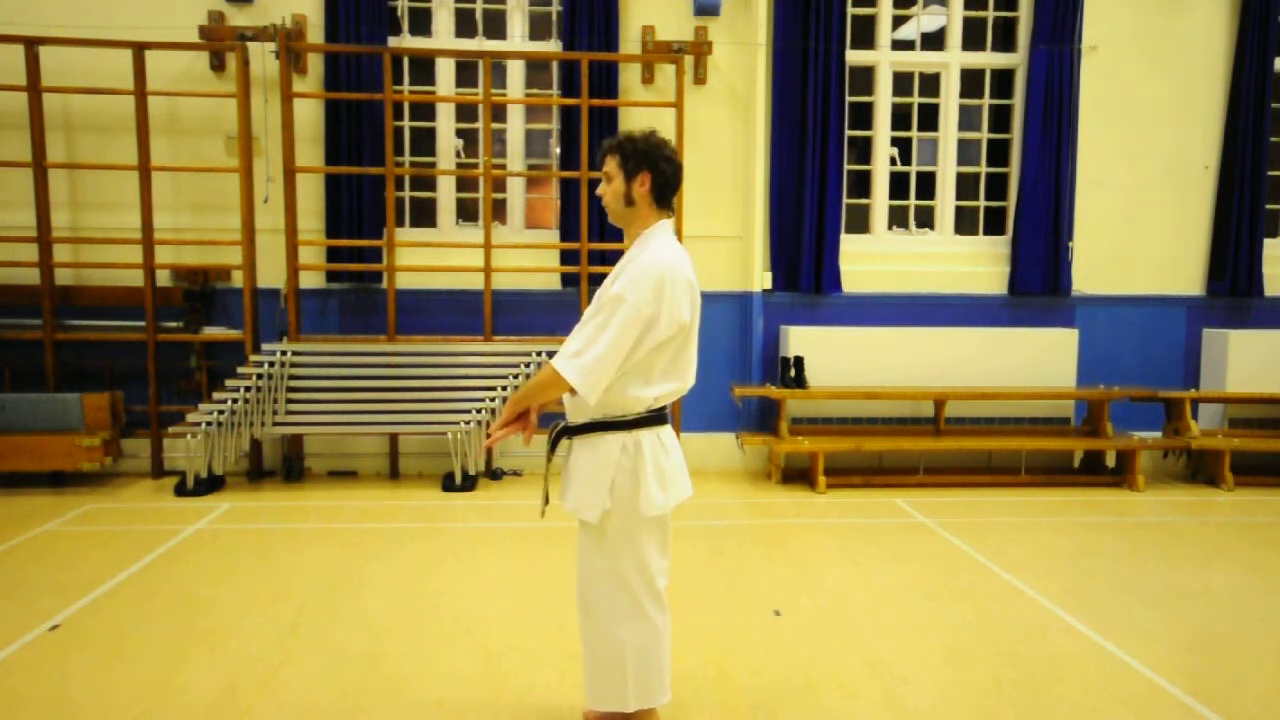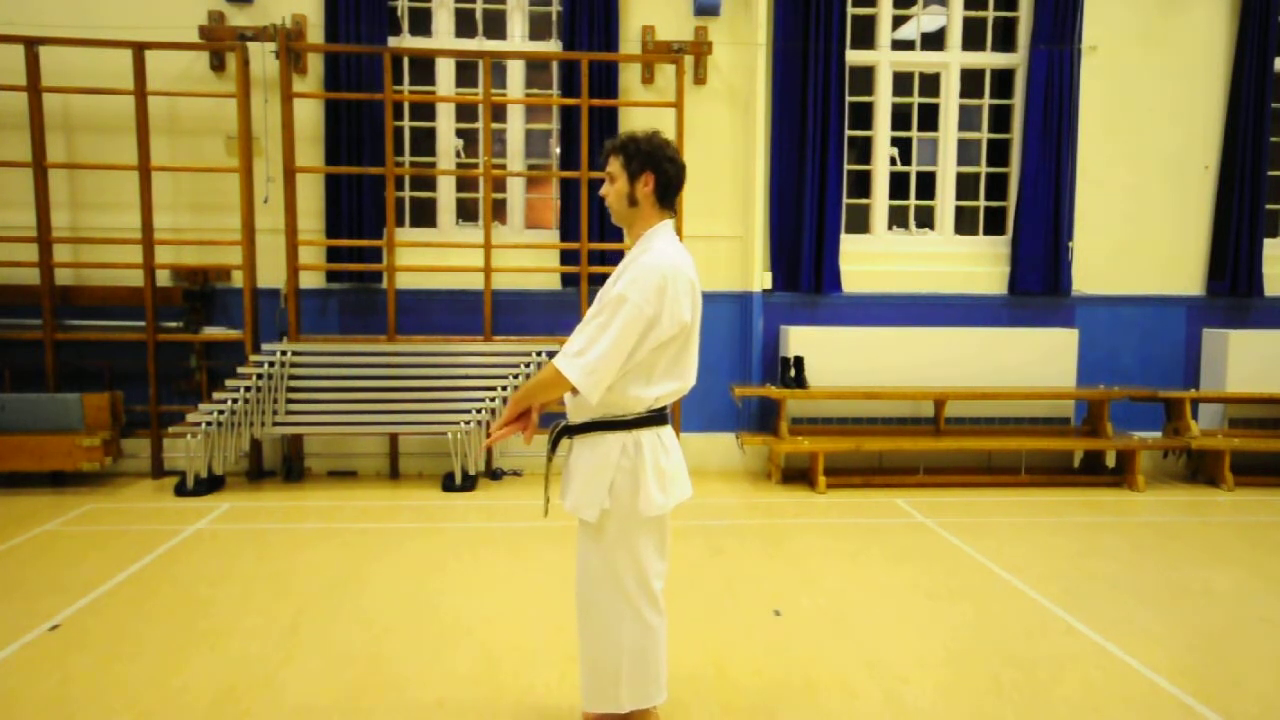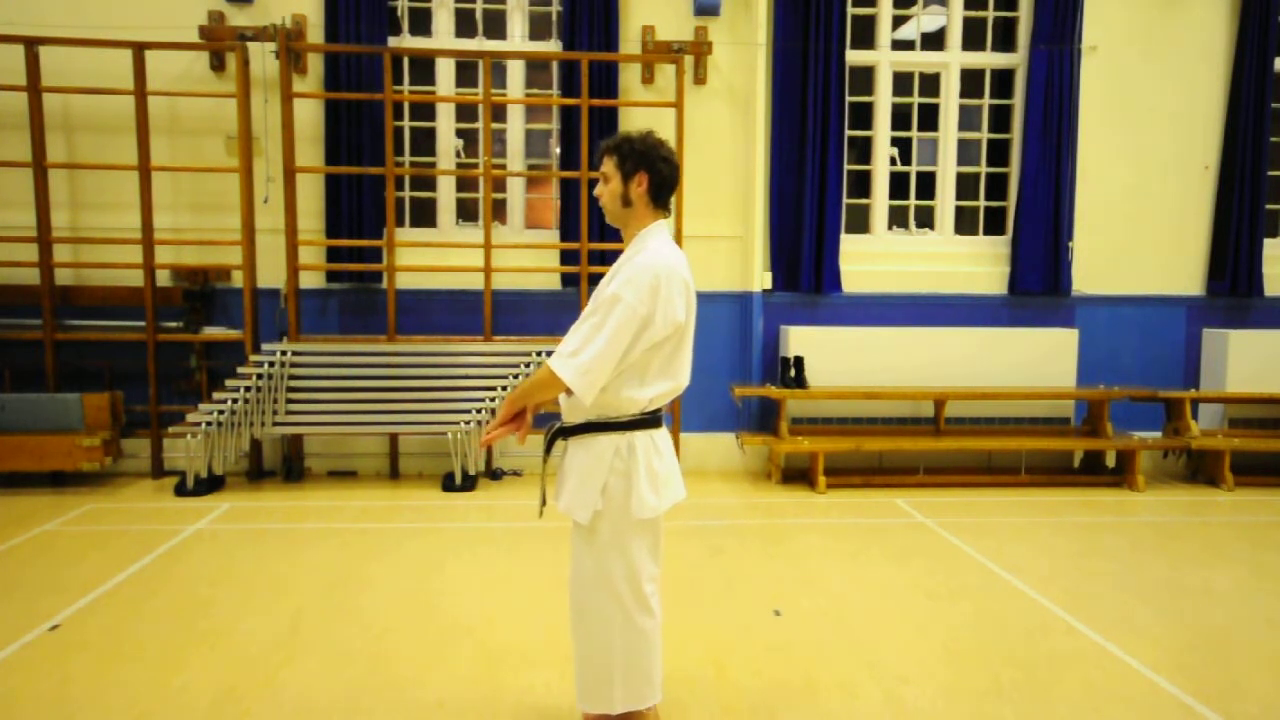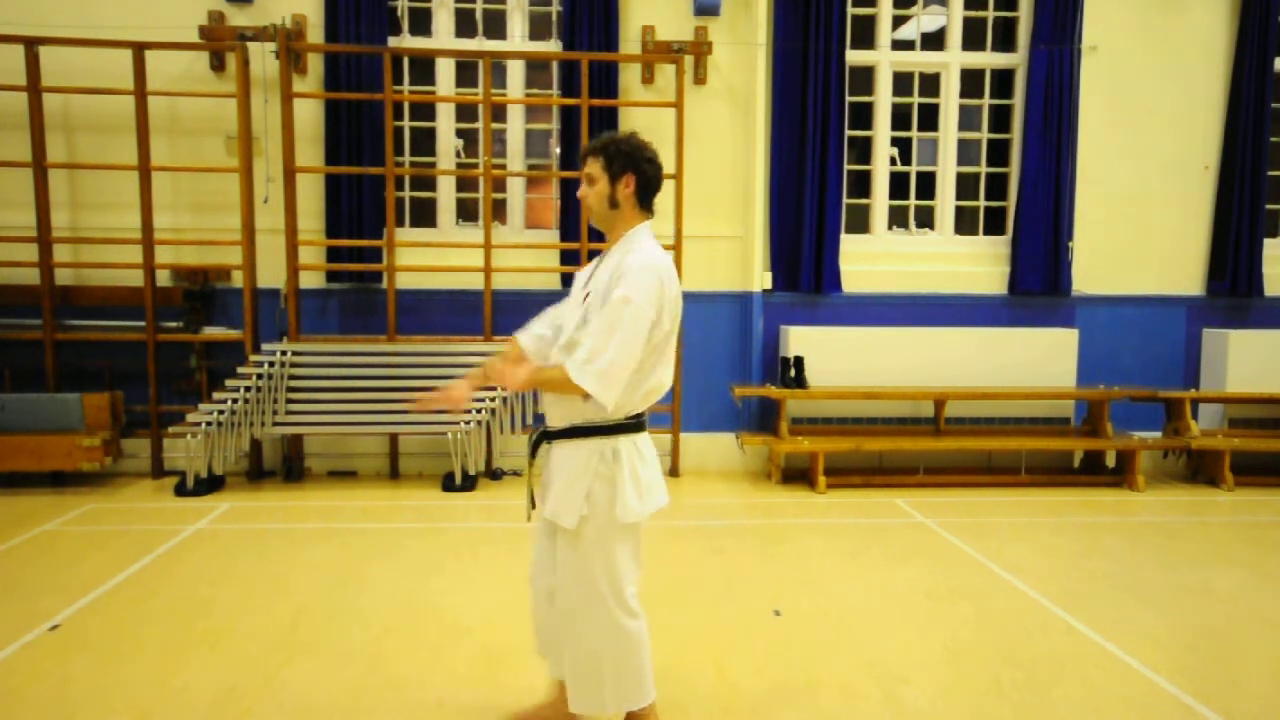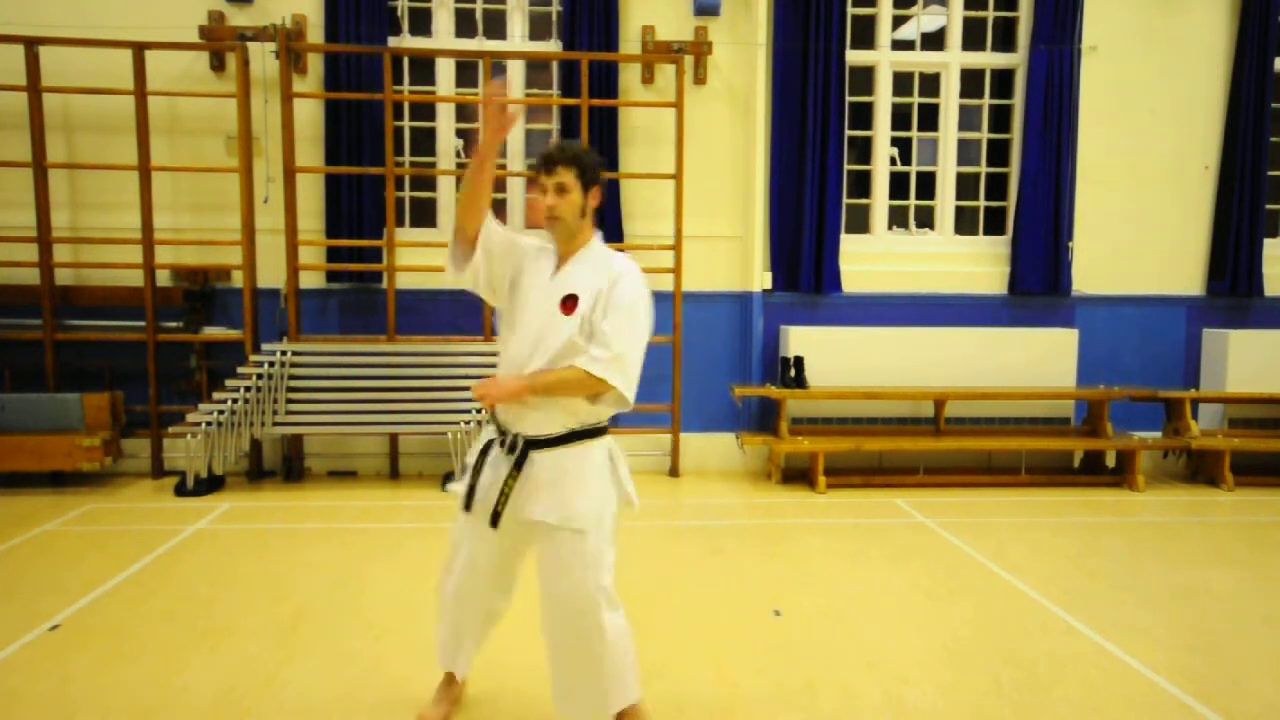
dt=0.3s
person 1, frame 1
left shoulder: (655, 266)
right shoulder: (649, 259)
left elbow: (583, 363)
right elbow: (596, 357)
left wrist: (520, 400)
right wrist: (535, 401)
left hip: (625, 454)
right hip: (621, 448)
left knee: (627, 592)
right knee: (619, 588)
person 1, frame 2
left shoulder: (657, 267)
right shoulder: (650, 259)
left elbow: (585, 362)
right elbow: (597, 356)
left wrist: (521, 400)
right wrist: (536, 402)
left hip: (625, 455)
right hip: (619, 449)
left knee: (624, 589)
right knee: (616, 585)
person 1, frame 3
left shoulder: (651, 267)
right shoulder: (644, 260)
left elbow: (579, 365)
right elbow: (588, 358)
left wrist: (514, 400)
right wrist: (530, 405)
left hip: (619, 456)
right hip: (613, 451)
left knee: (619, 592)
right knee: (611, 588)
person 1, frame 4
left shoulder: (645, 268)
right shoulder: (602, 266)
left elbow: (600, 373)
right elbow: (544, 333)
left wrist: (528, 379)
right wrist: (474, 379)
left hip: (605, 459)
right hip: (574, 453)
left knee: (601, 595)
right knee: (554, 577)
person 1, frame 5
left shoulder: (618, 277)
right shoulder: (524, 259)
left elbow: (609, 374)
right elbow: (469, 233)
left wrist: (517, 385)
right wrist: (488, 145)
left hip: (573, 465)
right hip: (505, 456)
left knee: (581, 596)
right knee: (468, 578)
